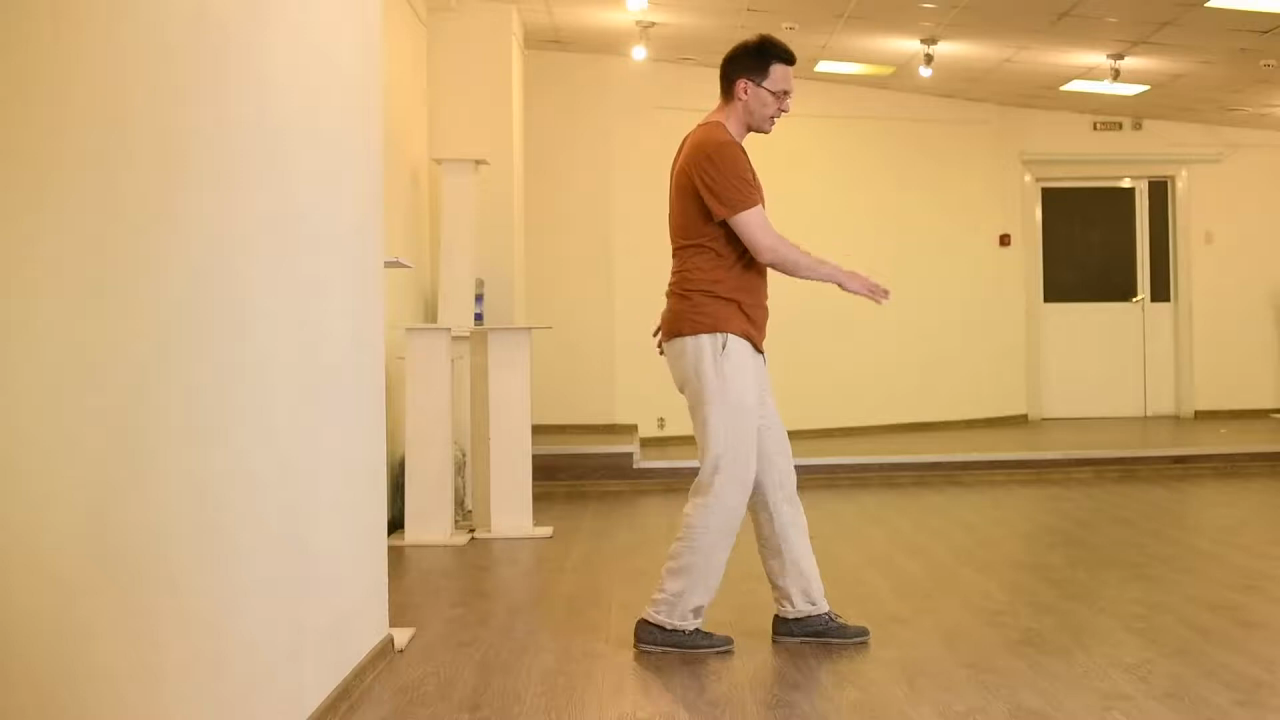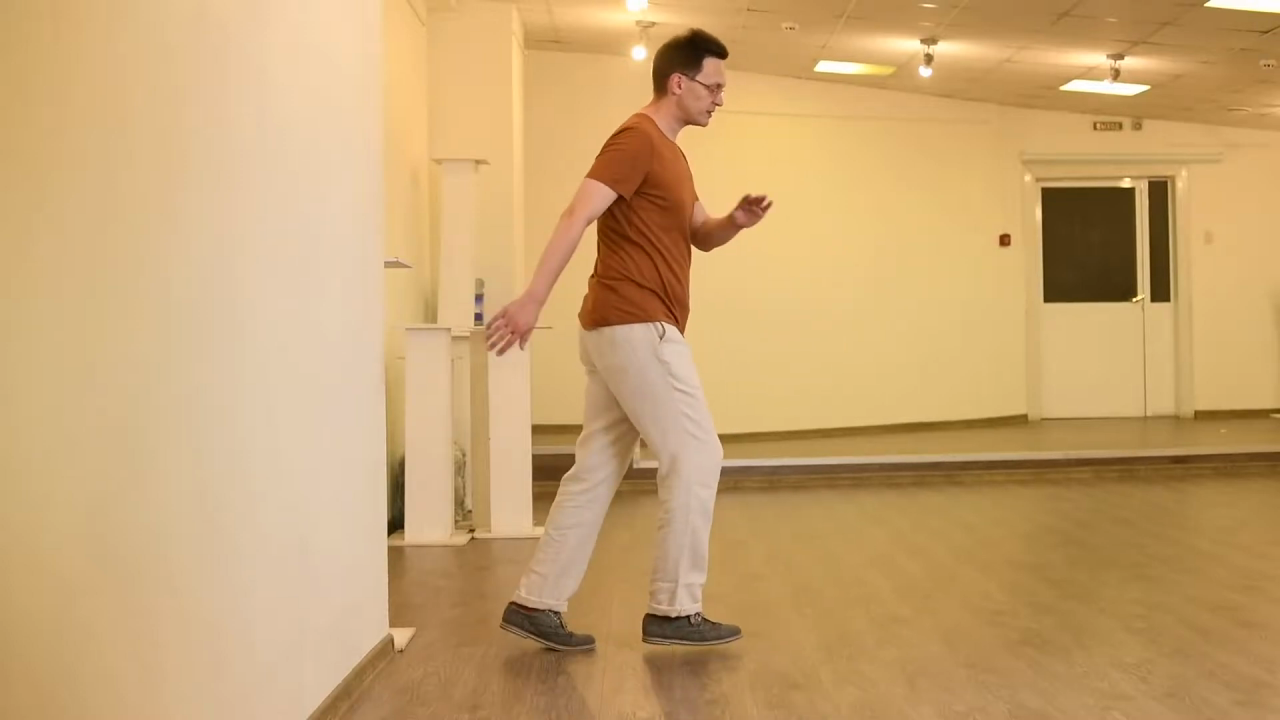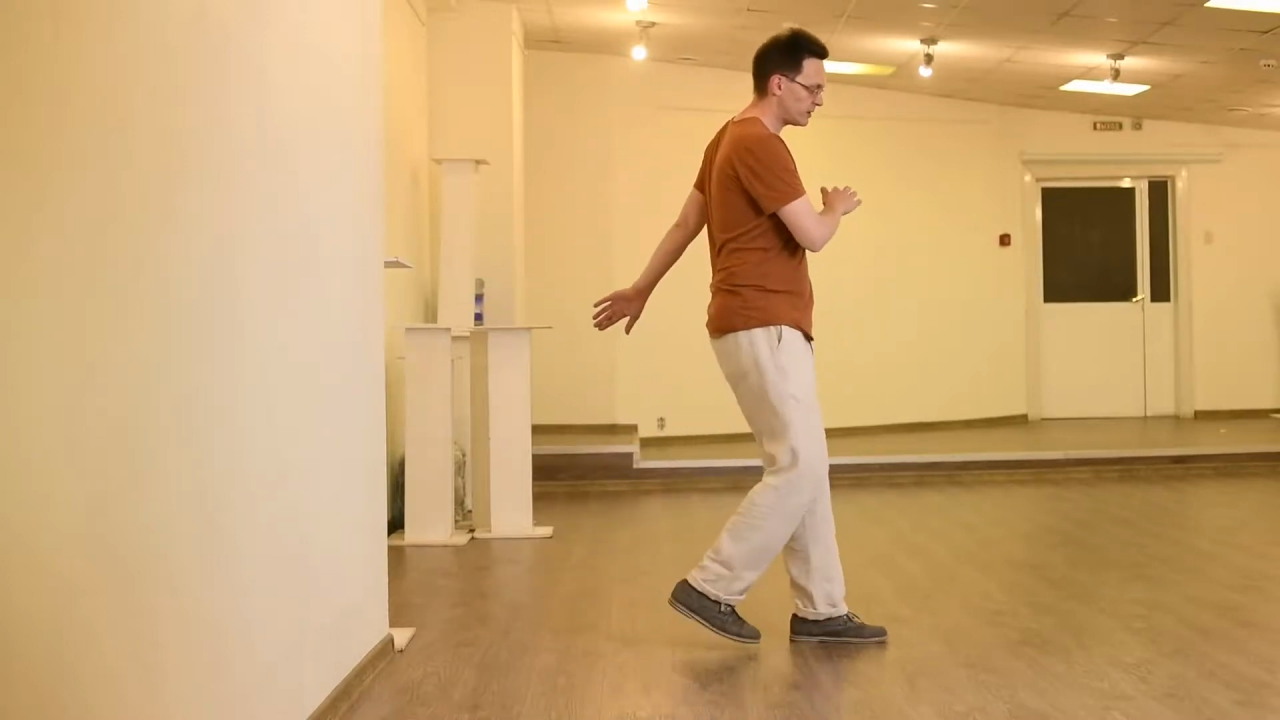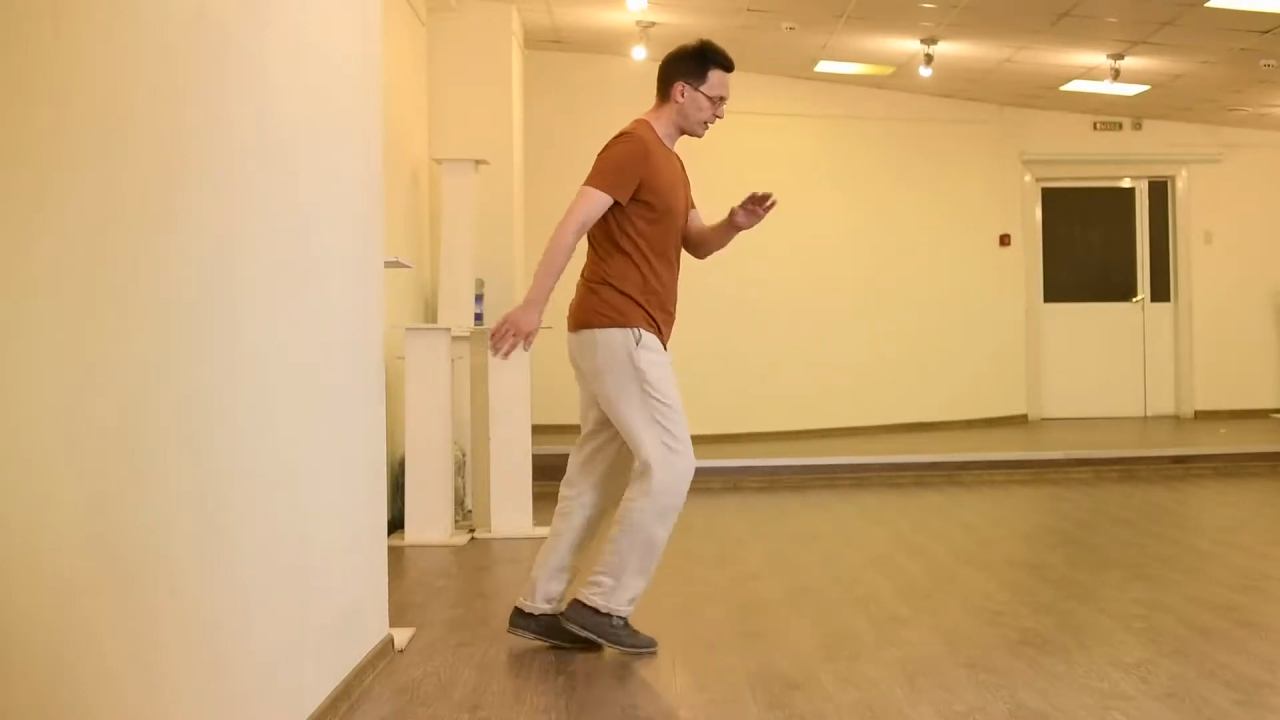
dt=1s
person 1, frame 1
left shoulder: (710, 145)
right shoulder: (718, 149)
right elbow: (765, 247)
left wrist: (678, 305)
right wrist: (842, 276)
left hip: (723, 338)
right hip: (713, 337)
left knee: (774, 474)
right knee: (728, 476)
left ankle: (803, 610)
right ankle: (669, 619)
person 1, frame 2
left shoulder: (669, 151)
right shoulder: (635, 139)
left elbow: (700, 236)
right elbow: (577, 217)
left wrist: (738, 220)
right wrist: (533, 298)
left hip: (626, 330)
right hip: (636, 327)
left knee: (597, 469)
right knee: (695, 458)
left ankle: (536, 603)
right ankle: (673, 607)
person 1, frame 3
left shoulder: (730, 139)
right shoulder: (759, 145)
left elbow: (685, 223)
right elbow: (813, 236)
left wrist: (641, 290)
right wrist: (838, 207)
left hip: (764, 330)
right hip: (763, 329)
left knee: (806, 467)
right knee: (799, 466)
left ankle: (820, 610)
right ankle: (710, 586)
person 1, frame 4
left shoulder: (667, 159)
right shoulder: (633, 145)
left elbow: (697, 243)
right elbow: (574, 224)
left wrist: (741, 222)
right wrist: (533, 302)
left hip: (620, 334)
right hip: (616, 332)
left knee: (596, 472)
right knee: (669, 462)
left ankle: (540, 606)
right ankle: (602, 601)
